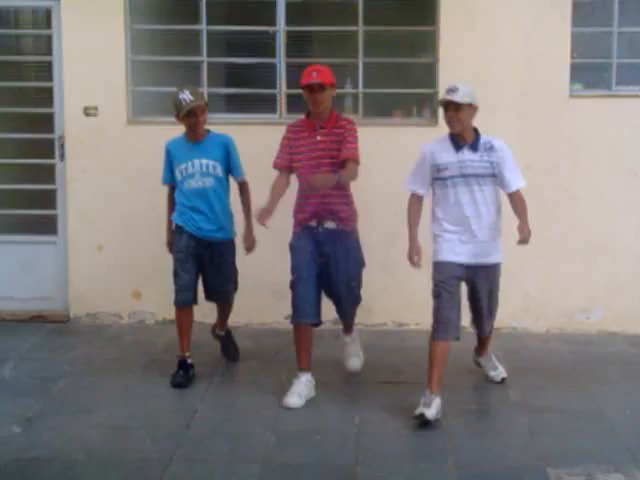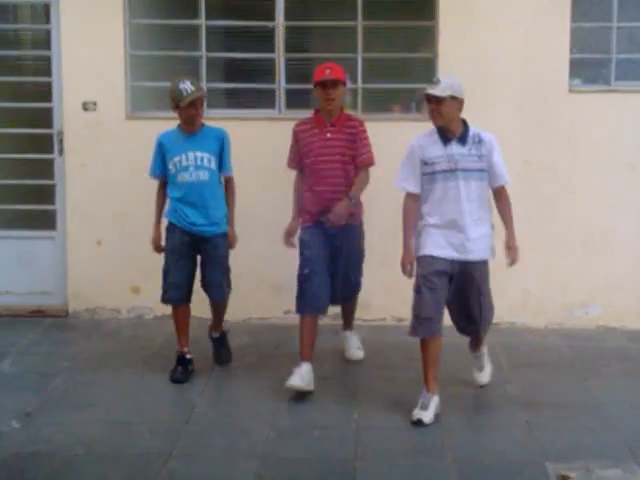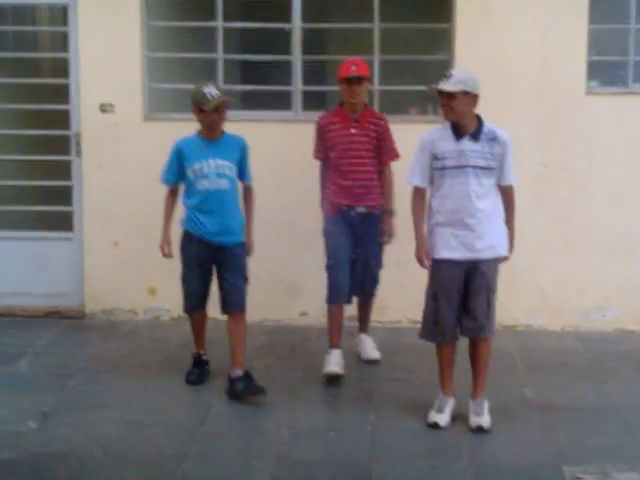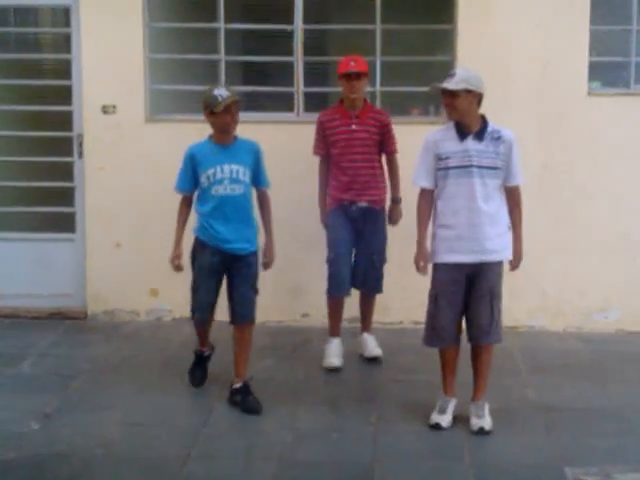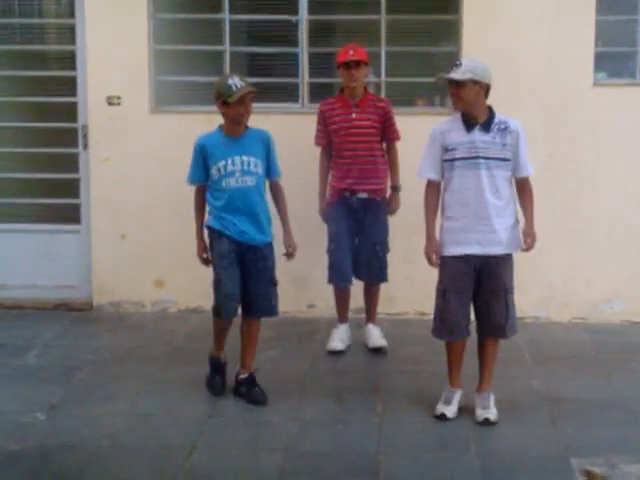
dt=0.2s
person 1, frame 1
left shoulder: (497, 149)
right shoulder: (432, 151)
left elbow: (514, 192)
right elbow: (417, 198)
left wrist: (524, 223)
right wrist: (413, 240)
left hip: (486, 250)
right hip: (449, 249)
left knee: (484, 313)
right knee: (445, 319)
left ankle: (483, 354)
right ankle: (432, 395)
person 1, frame 2
left shoulder: (485, 143)
right shoulder: (419, 146)
left elbow: (500, 191)
right elbow: (411, 198)
left wrist: (510, 235)
right wrist: (407, 246)
left hip: (474, 246)
right hip: (433, 247)
left knee: (477, 315)
right knee: (429, 318)
left ankle: (478, 348)
right ankle: (430, 393)
person 1, frame 3
left shoulder: (499, 140)
right shoulder: (431, 140)
left elbow: (506, 190)
right elbow: (419, 191)
left wrist: (511, 235)
right wrist: (419, 238)
left hip: (486, 246)
right hip: (445, 247)
left knee: (481, 323)
right knee: (444, 323)
left ankle: (478, 399)
right ankle: (445, 396)
person 1, frame 4
left shoulder: (503, 140)
right shoulder: (435, 141)
left elbow: (512, 191)
right elbow: (426, 194)
left wrist: (517, 237)
right wrist: (420, 242)
left hip: (490, 250)
right hip: (448, 250)
left knee: (484, 328)
right knee: (445, 325)
left ankle: (479, 401)
right ankle: (448, 397)
person 1, frame 5
left shoulder: (511, 131)
right shoulder: (442, 132)
left elbow: (523, 182)
right elbow: (433, 186)
left wrist: (529, 222)
right wrist: (430, 234)
left hip: (498, 243)
right hip: (456, 243)
left knee: (493, 318)
right knee: (453, 317)
left ankle: (485, 392)
right ankle: (453, 389)
person 2, frame 1
left shoulder: (345, 126)
right shoulder: (292, 132)
left elbow: (351, 170)
right elbow: (283, 175)
left wrist: (327, 178)
right wrist: (270, 204)
left hip: (340, 224)
right hip: (306, 226)
left knee: (346, 291)
right knee: (303, 297)
left ankle: (350, 334)
right ankle: (304, 376)
person 2, frame 2
left shoulder: (355, 127)
right shoulder: (302, 129)
left elbow: (364, 174)
right elbow: (300, 177)
left wrist: (347, 203)
right wrist: (294, 217)
left hip: (347, 218)
right hip: (314, 220)
left knee: (349, 284)
right knee: (311, 291)
left ankle: (349, 331)
right ankle: (305, 366)
person 2, frame 3
left shoulder: (379, 123)
right shoulder: (325, 122)
left elbow: (386, 171)
right elbow: (324, 167)
left wrist: (389, 214)
right wrist: (324, 209)
left hip: (370, 211)
right hip: (338, 211)
left knee: (367, 276)
right knee: (338, 279)
left ankle: (364, 335)
right ankle: (334, 351)
person 2, frame 4
left shoulder: (380, 119)
right shoulder: (326, 119)
left elbow: (391, 160)
right elbow: (324, 163)
left wrist: (396, 200)
right wrist: (321, 204)
left hip: (372, 206)
right hip: (339, 207)
left knee: (370, 271)
right knee: (338, 272)
left ankle: (366, 334)
right ankle: (334, 339)
person 2, frame 5
left shoulder: (381, 107)
right shoulder: (327, 109)
left elbow: (391, 150)
right elbow: (325, 154)
left wrist: (395, 189)
right wrist: (322, 196)
left hip: (373, 196)
right hip: (340, 197)
left knee: (374, 260)
right knee: (340, 262)
left ankle: (371, 324)
right ankle: (341, 325)
person 3, frame 1
left shoulder: (223, 143)
right shoulder: (172, 148)
left elbow: (242, 185)
right elbow: (172, 191)
left wrist: (249, 227)
right wrist: (170, 229)
left hip: (220, 234)
right hip: (186, 234)
left knee: (224, 293)
right knee: (184, 297)
left ankle: (221, 329)
right ankle: (185, 360)
person 3, frame 2
left shoulder: (219, 137)
right shoulder: (165, 141)
left elbow: (228, 181)
right elbow: (162, 185)
left wrist: (231, 224)
right wrist: (156, 227)
left hip: (215, 230)
right hip: (179, 229)
left knee: (219, 293)
right knee: (178, 294)
left ankle: (217, 332)
right ankle: (184, 355)
person 3, frame 3
left shoulder: (238, 145)
right shoulder: (183, 148)
right elbow: (173, 191)
left wrist: (248, 231)
right wrist: (166, 232)
left hip: (232, 238)
right hip: (196, 237)
left knee: (235, 304)
right knee: (195, 303)
left ankle: (238, 374)
right ankle: (200, 358)
person 3, frame 4
left shoulder: (251, 149)
right shoulder: (196, 153)
left elbow: (262, 196)
right elbow: (187, 200)
left wrist: (269, 241)
right wrist: (177, 245)
left hip: (245, 246)
right hip: (209, 245)
left knee: (244, 316)
right knee: (203, 311)
left ankle: (239, 384)
right ankle: (203, 351)
person 3, frame 5
left shoulder: (263, 139)
right shoulder: (205, 144)
left elbow: (275, 186)
right elbow: (200, 192)
left wrist: (288, 231)
right wrist: (200, 237)
left hip: (259, 237)
right hip: (223, 236)
left knee: (257, 308)
right knee: (227, 302)
left ankle: (246, 374)
right ankle: (217, 359)
